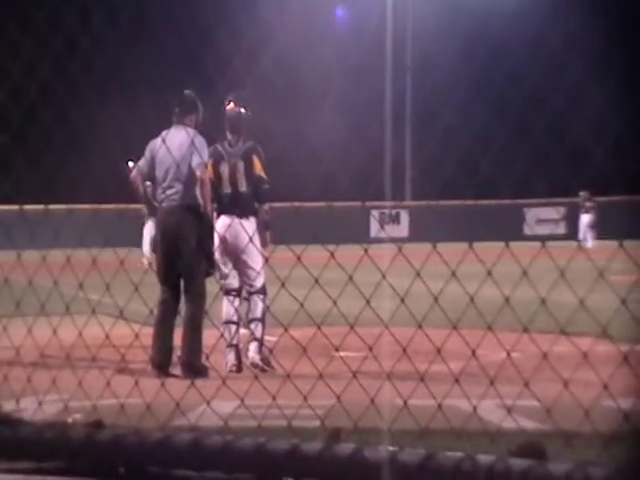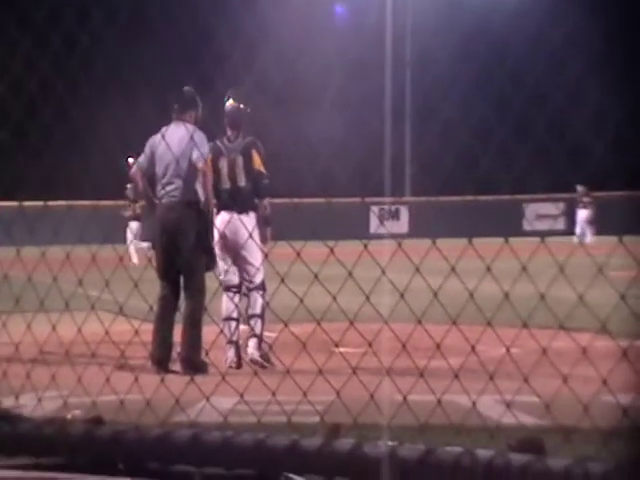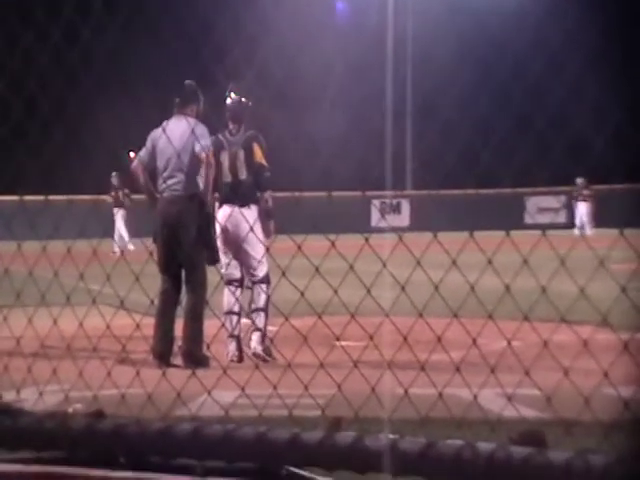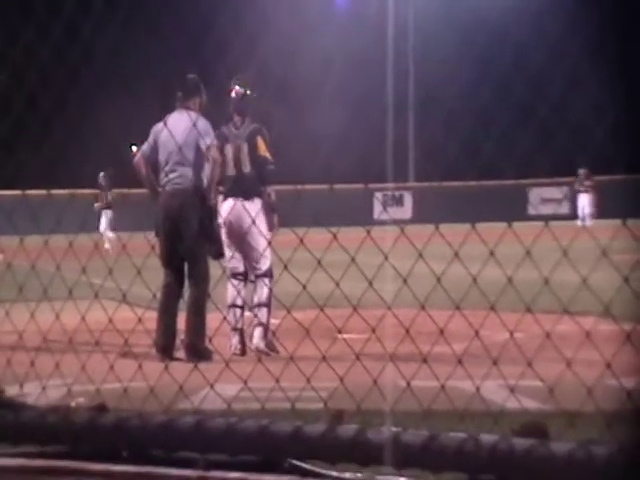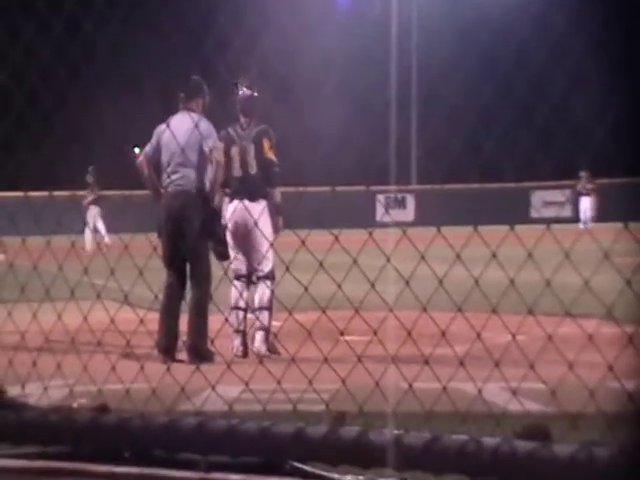
dt=0.2s
person 1, frame 1
left shoulder: (158, 141)
right shoulder: (194, 139)
left elbow: (136, 176)
right elbow: (201, 176)
left wrist: (154, 206)
right wrist: (207, 212)
left hip: (164, 217)
right hip: (188, 216)
left knee: (168, 292)
right knee: (194, 292)
left ankle: (160, 360)
right ankle: (190, 362)
person 1, frame 2
left shoulder: (157, 138)
right shoulder: (194, 134)
left elbow: (136, 172)
right elbow: (203, 168)
left wrist: (153, 202)
right wrist: (209, 205)
left hip: (163, 213)
right hip: (188, 212)
left knee: (167, 288)
right knee: (194, 287)
left ankle: (160, 356)
right ankle: (190, 358)
person 1, frame 3
left shoulder: (159, 132)
right shoulder: (196, 128)
left elbow: (137, 166)
right elbow: (207, 159)
left wrist: (154, 197)
right wrist: (207, 196)
left hip: (165, 207)
right hip: (189, 206)
left knee: (168, 282)
right knee: (195, 281)
left ankle: (161, 351)
right ankle: (192, 352)
person 1, frame 4
left shoulder: (161, 126)
right shoulder: (198, 122)
left elbow: (139, 160)
right elbow: (214, 156)
left wrist: (156, 192)
right wrist: (210, 191)
left hip: (167, 200)
right hip: (191, 199)
left knee: (171, 275)
right knee: (197, 275)
left ankle: (164, 344)
right ankle: (194, 346)
person 1, frame 5
left shoulder: (164, 127)
right shoulder: (202, 124)
left elbow: (142, 162)
right elbow: (217, 159)
left wrist: (158, 193)
right wrist: (212, 194)
left hip: (169, 202)
right hip: (193, 201)
left knee: (173, 276)
right knee: (199, 276)
left ankle: (166, 346)
right ankle: (196, 347)
person 2, frame 1
left shoulder: (214, 153)
right shoulder: (252, 150)
left elbow: (208, 194)
right elbow: (262, 193)
left wrist: (209, 231)
right wrist: (266, 227)
left hip: (222, 224)
right hip: (247, 223)
left knee: (230, 289)
right knee: (256, 288)
left ankle: (232, 353)
right ankle: (255, 348)
person 2, frame 2
left shoulder: (214, 149)
right shoulder: (251, 145)
left elbow: (208, 190)
right elbow: (261, 188)
left wrist: (209, 225)
right wrist: (266, 223)
left hip: (222, 220)
right hip: (247, 219)
left knee: (229, 286)
right knee: (255, 283)
left ankle: (232, 349)
right ankle: (255, 343)
person 2, frame 3
left shoulder: (216, 143)
right shoulder: (253, 139)
left elbow: (210, 184)
right elbow: (263, 182)
right wrist: (269, 216)
left hip: (224, 213)
right hip: (248, 212)
left knee: (231, 280)
right knee: (259, 276)
left ankle: (233, 343)
right ankle: (258, 337)
person 2, frame 4
left shoulder: (221, 136)
right shoulder: (256, 132)
right elbow: (266, 175)
right wrist: (272, 210)
left hip: (228, 206)
right hip: (253, 205)
left knee: (235, 274)
right knee: (262, 271)
left ankle: (236, 337)
right ankle: (260, 332)
person 2, frame 5
left shoulder: (226, 137)
right shoulder: (263, 133)
left elbow: (219, 179)
right elbow: (272, 177)
right wrist: (278, 212)
left hip: (234, 208)
right hip: (258, 207)
left knee: (239, 275)
right knee: (264, 273)
left ankle: (238, 339)
right ankle: (261, 336)
